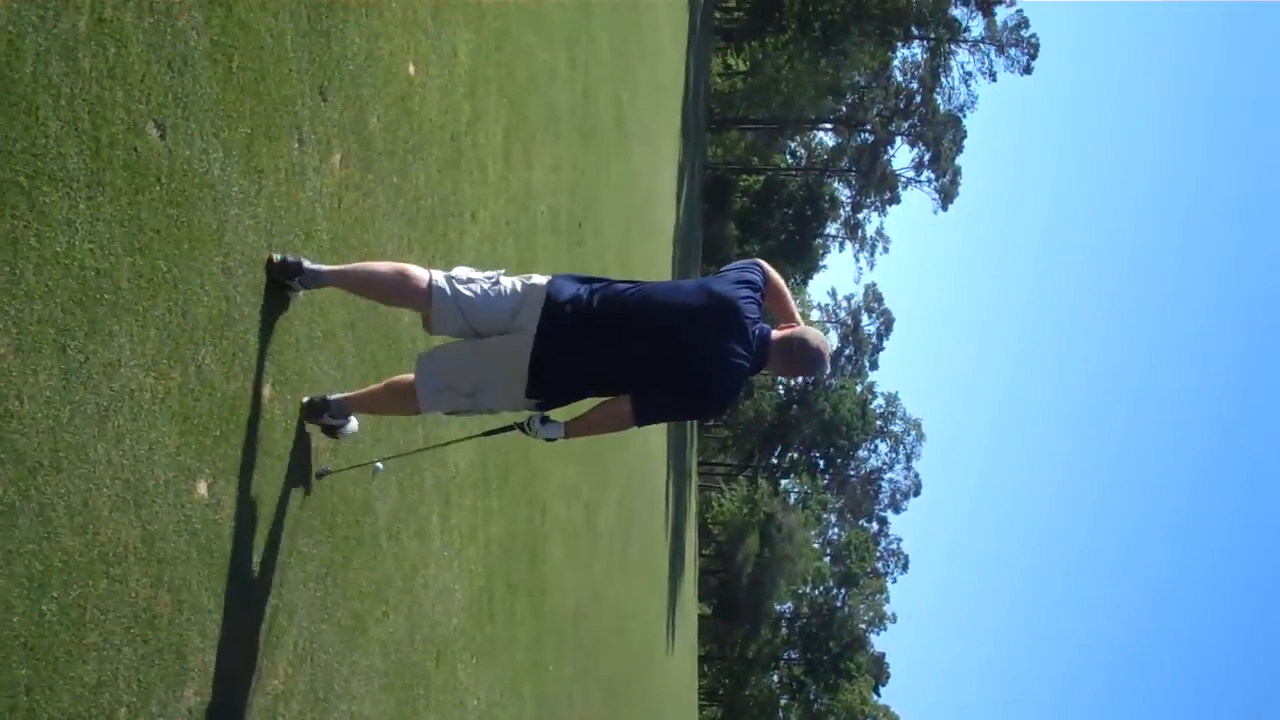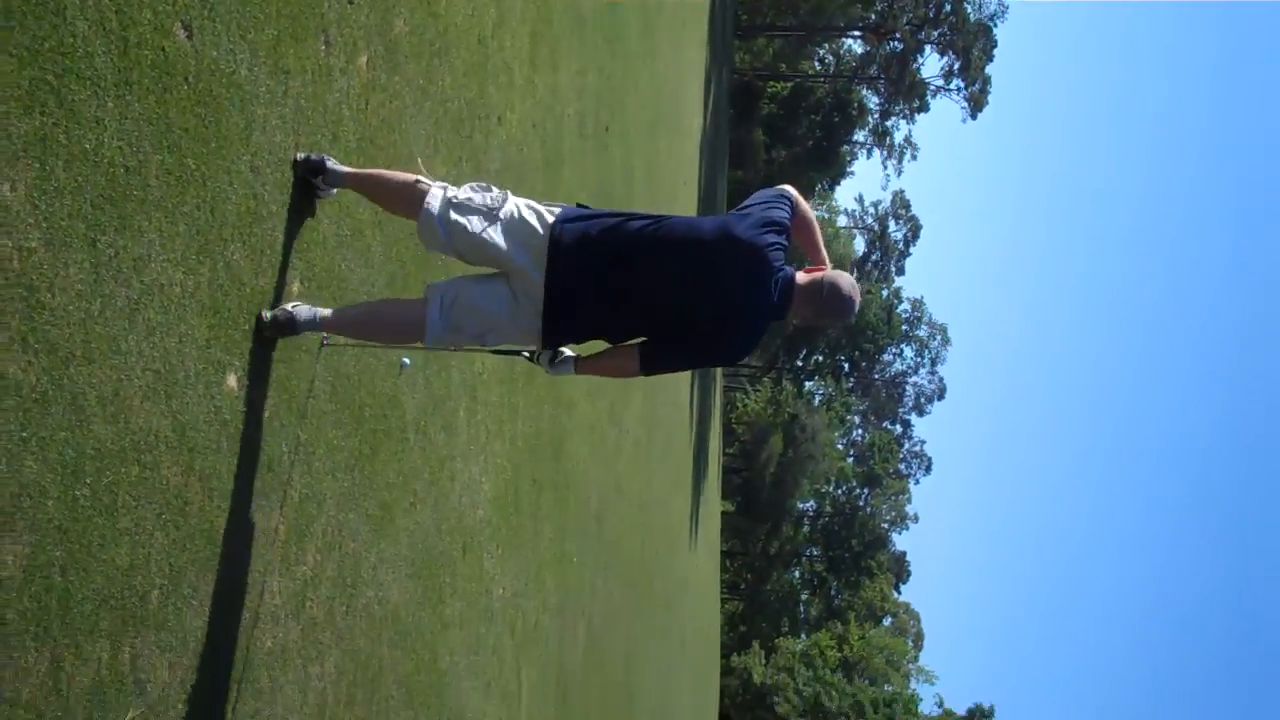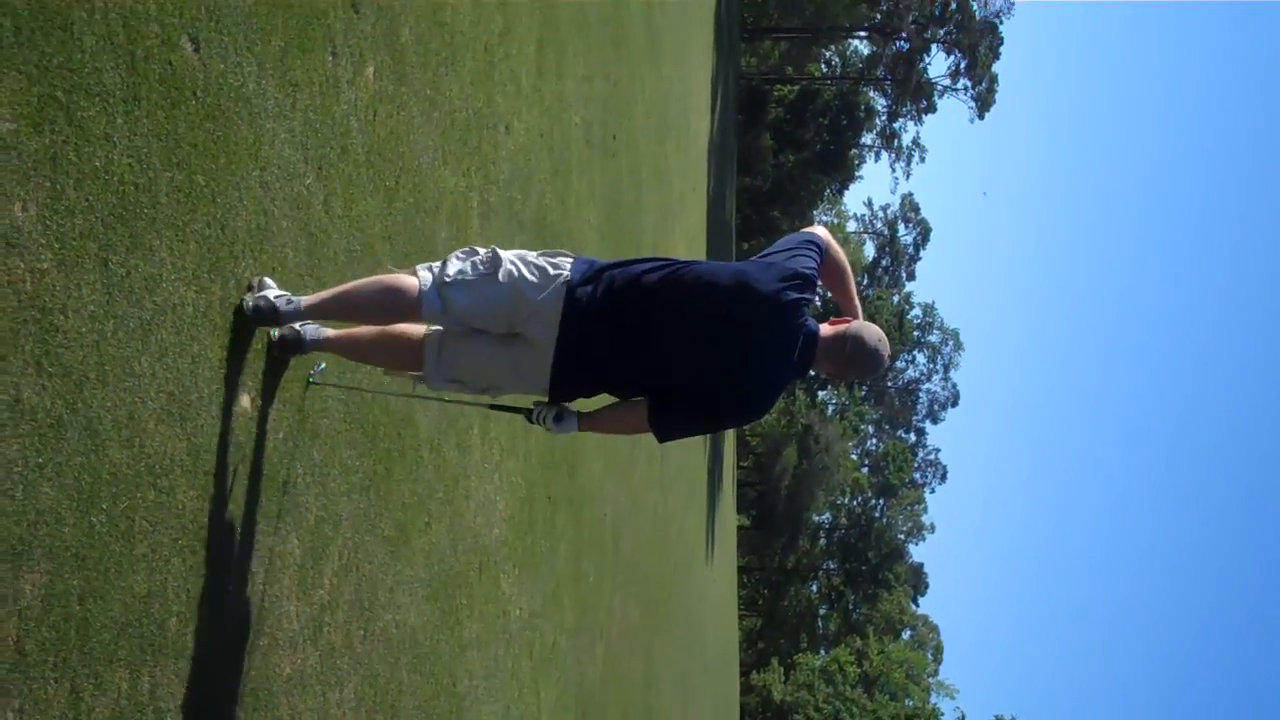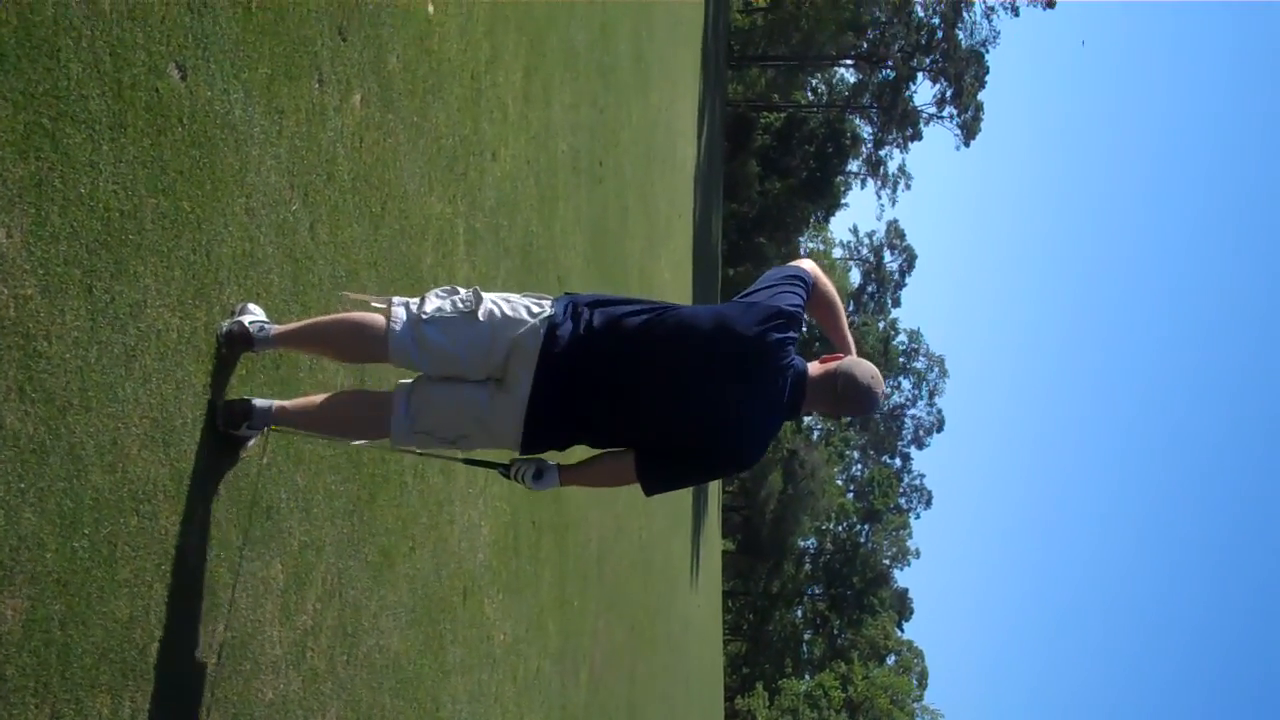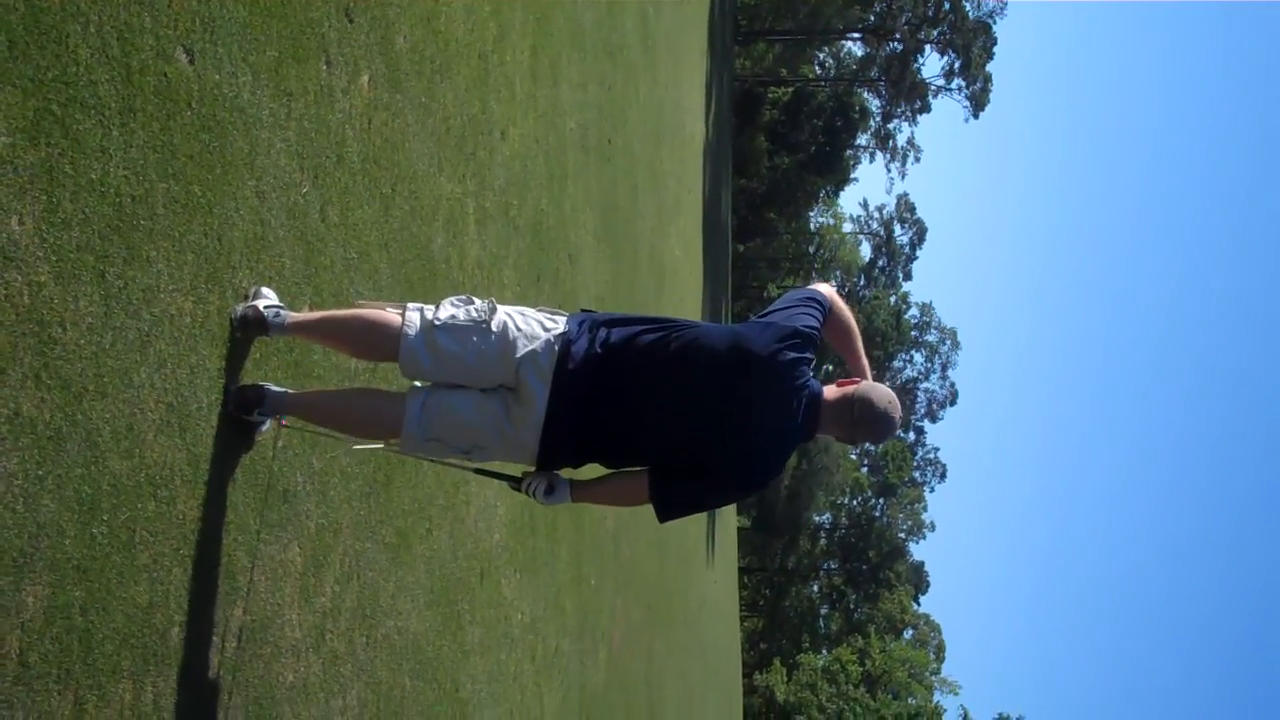
dt=0.7s
person 1, frame 1
left shoulder: (739, 291)
right shoulder: (718, 388)
left elbow: (766, 268)
right elbow: (631, 408)
left wrist: (796, 321)
right wrist: (561, 430)
left hip: (552, 298)
right hip: (544, 373)
left knee: (428, 289)
right knee: (430, 385)
left ankle: (314, 273)
person 1, frame 2
left shoulder: (764, 231)
right shoulder: (738, 337)
left elbow: (790, 193)
right elbow: (641, 358)
left wrist: (820, 258)
right wrist: (571, 365)
left hip: (562, 235)
right hip: (556, 314)
left knee: (438, 205)
right knee: (433, 318)
left ankle: (334, 172)
right ankle: (319, 319)
person 1, frame 3
left shoulder: (789, 277)
right shoulder: (752, 396)
left elbow: (819, 234)
right elbow: (653, 415)
left wrist: (856, 313)
right wrist: (578, 422)
left hip: (571, 287)
right hip: (566, 367)
left knee: (428, 289)
right knee: (433, 353)
left ankle: (295, 306)
right ankle: (320, 337)
person 1, frame 4
left shoulder: (776, 318)
right shoulder: (743, 442)
left elbow: (808, 269)
right elbow: (640, 466)
left wrist: (849, 356)
right wrist: (559, 476)
left hip: (550, 328)
right hip: (542, 418)
left knee: (398, 329)
right knee: (402, 413)
left ankle: (265, 331)
right ankle: (273, 412)
person 1, frame 5
left shoulder: (790, 335)
right shoulder: (758, 464)
left elbow: (825, 292)
right elbow: (654, 485)
left wrist: (865, 377)
right wrist: (569, 490)
left hip: (563, 341)
right hip: (553, 431)
left knee: (415, 334)
right knee: (410, 417)
left ankle: (281, 318)
right ankle: (281, 401)
